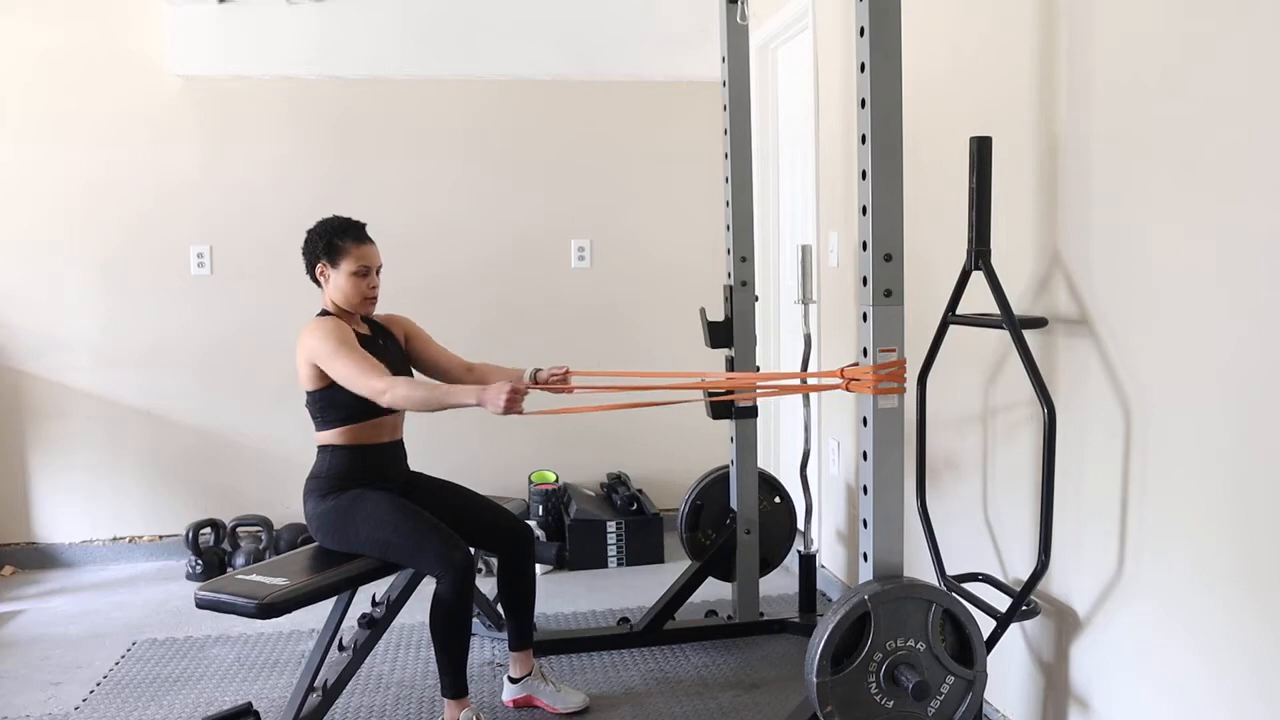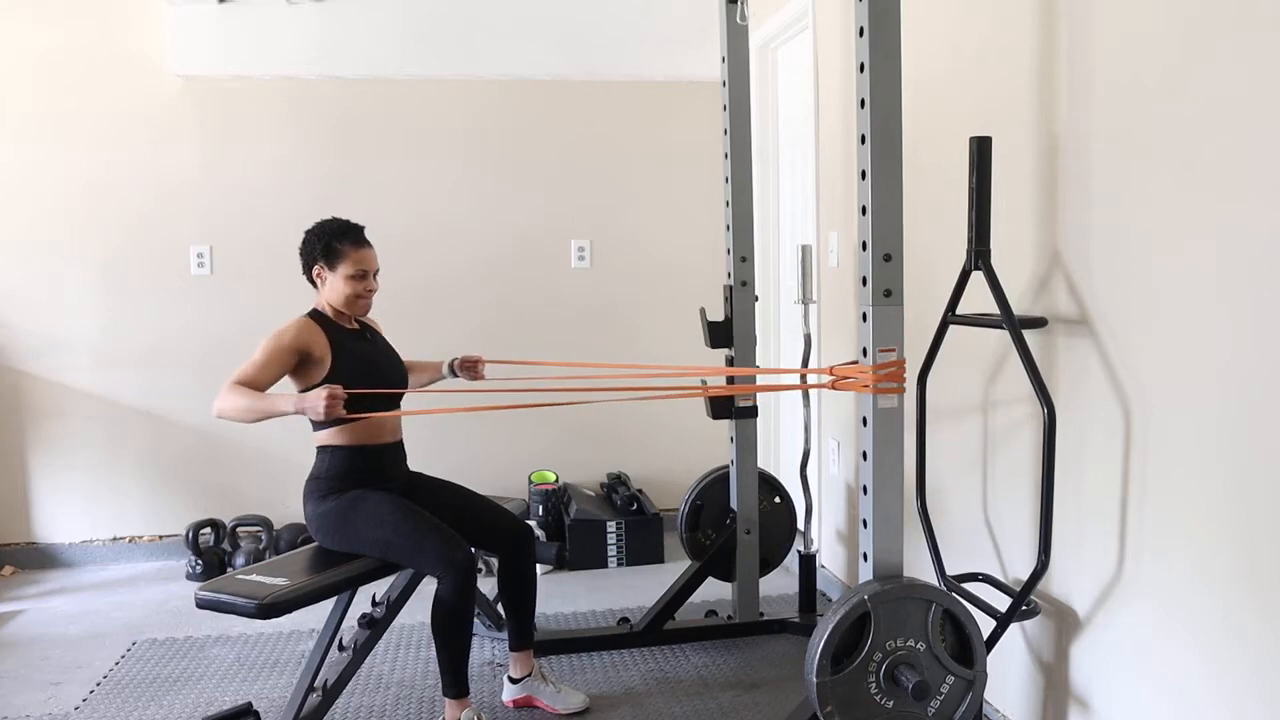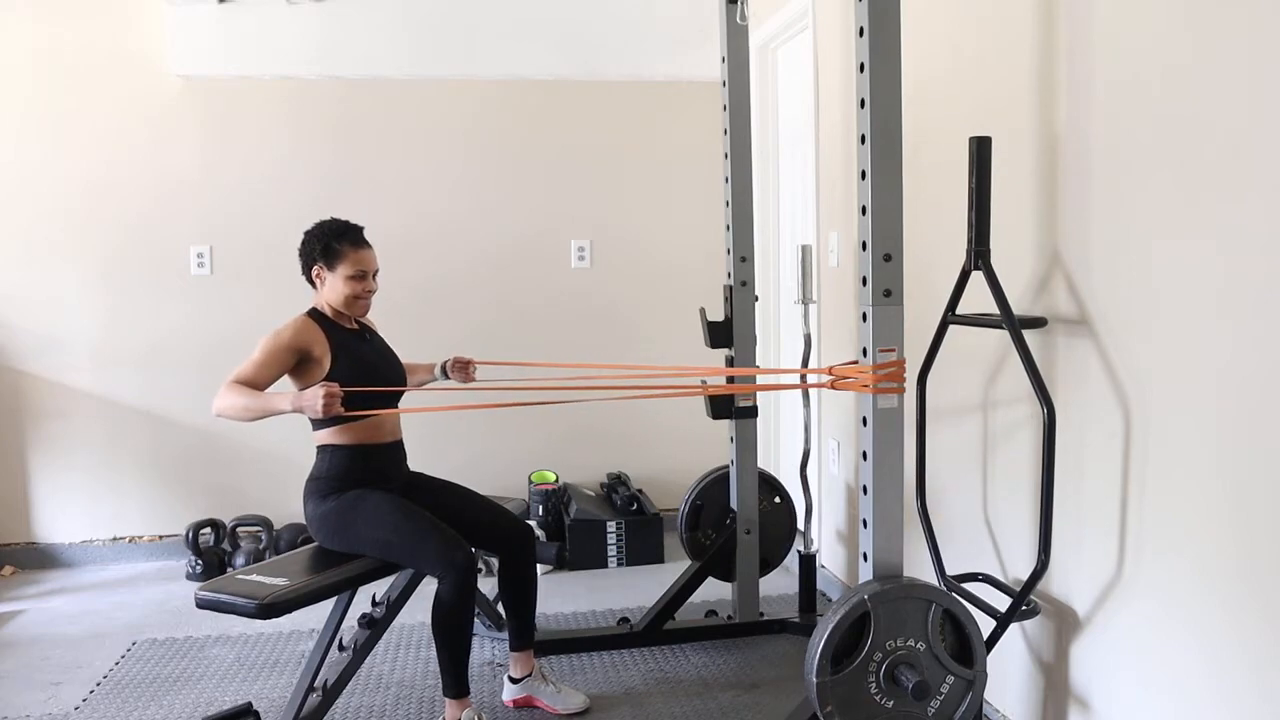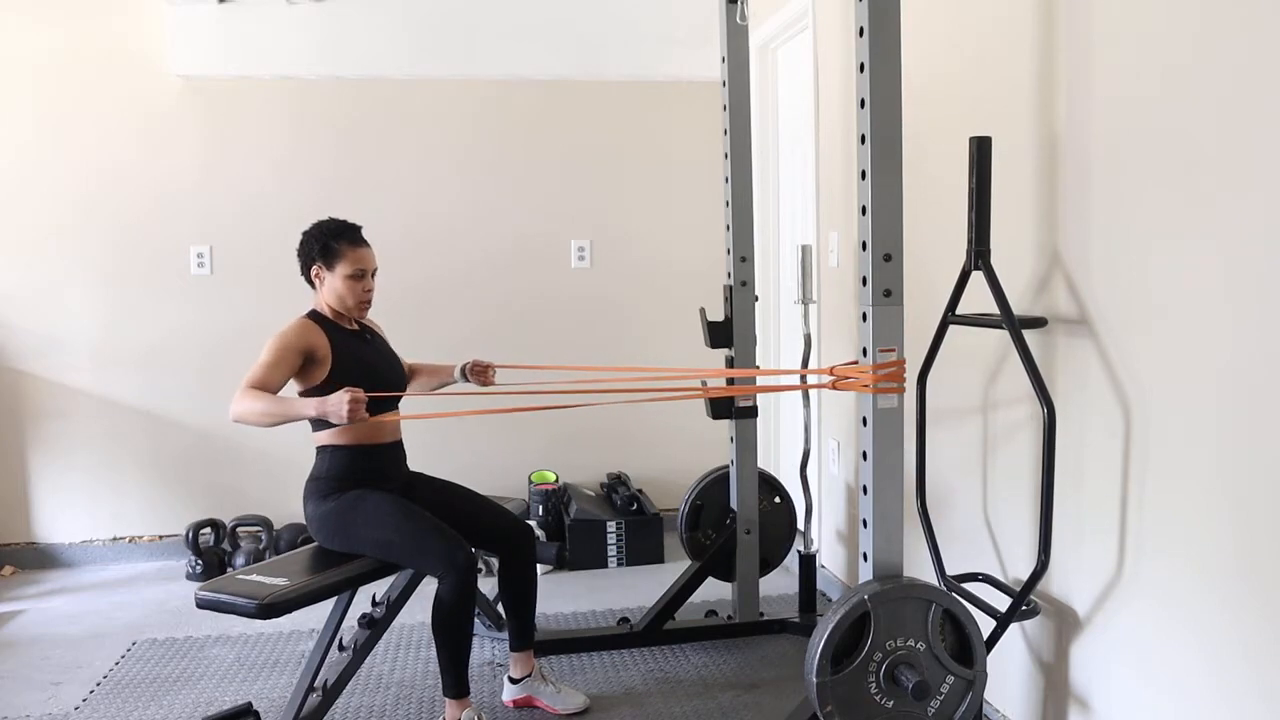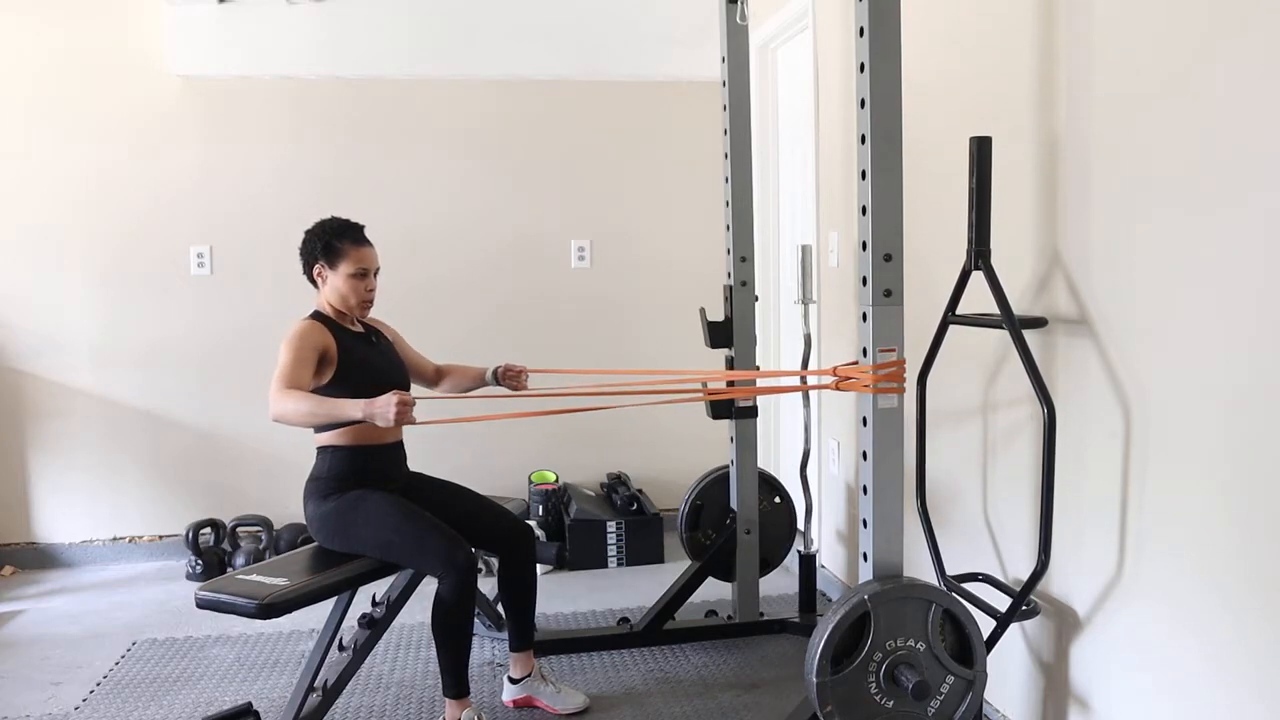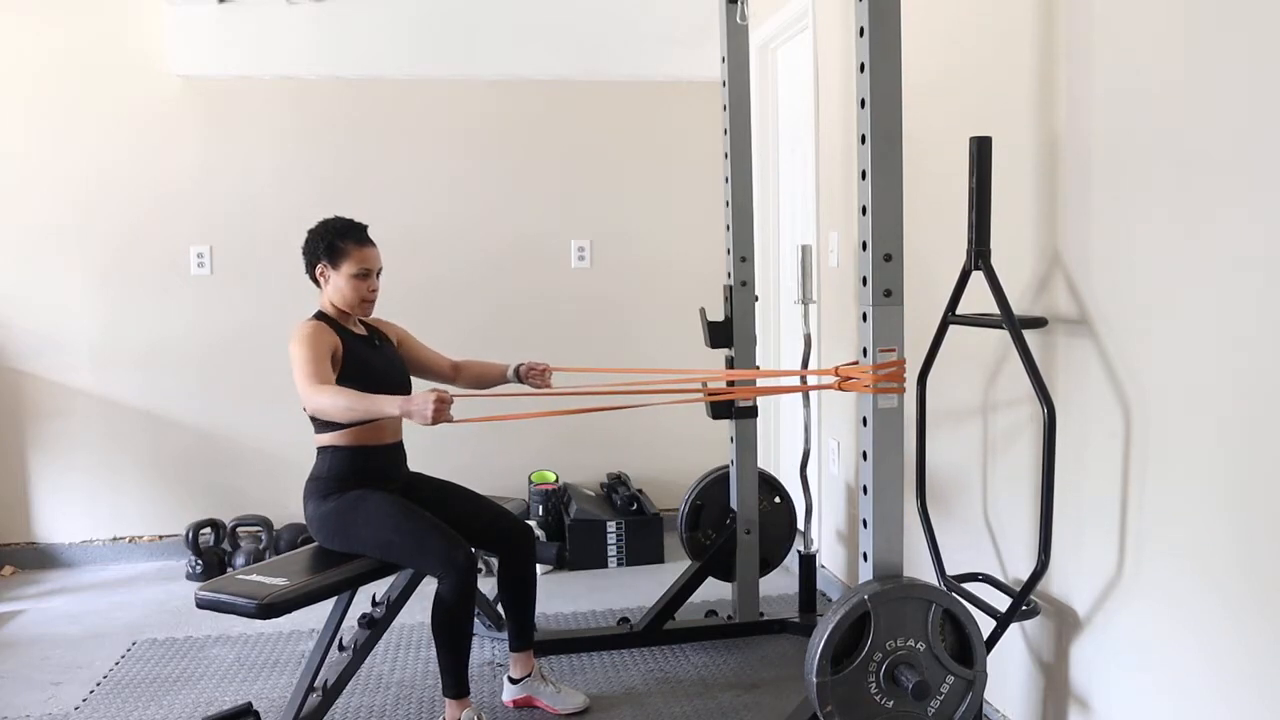
dt=0.5s
person 1, frame 1
left shoulder: (393, 328)
right shoulder: (321, 334)
left elbow: (463, 370)
right elbow: (388, 391)
left wrist: (532, 376)
right wrist: (480, 397)
left hip: (396, 479)
right hip: (341, 495)
left knee: (515, 535)
right knee: (453, 562)
left ankle: (522, 676)
person 1, frame 2
left shoulder: (368, 328)
right shoulder: (302, 335)
right elbow: (227, 401)
left wrist: (451, 369)
right wrist: (300, 403)
left hip: (396, 479)
right hip: (342, 494)
left knee: (515, 536)
right knee: (455, 562)
left ankle: (522, 677)
person 1, frame 3
left shoulder: (364, 328)
right shoulder: (301, 334)
right elbow: (226, 400)
left wrist: (442, 370)
right wrist: (297, 401)
left hip: (396, 479)
right hip: (341, 494)
left knee: (516, 535)
right knee: (456, 561)
left ankle: (522, 677)
person 1, frame 4
left shoulder: (367, 330)
right shoulder: (302, 335)
left elbow: (408, 376)
right elbow: (243, 405)
left wrist: (460, 372)
right wrist: (321, 405)
left hip: (396, 479)
right hip: (341, 494)
left knee: (516, 535)
right knee: (456, 561)
left ankle: (523, 676)
person 1, frame 5
left shoulder: (377, 331)
right shoulder: (310, 335)
left elbow: (436, 376)
right elbow: (281, 404)
left wrist: (492, 376)
right wrist: (366, 408)
left hip: (396, 479)
right hip: (342, 495)
left knee: (516, 535)
right knee: (456, 561)
left ankle: (522, 677)
person 1, frame 6
left shoulder: (383, 333)
right shoulder: (313, 335)
left elbow: (451, 370)
right elbow: (319, 399)
left wrist: (514, 372)
right wrist: (404, 406)
left hip: (396, 480)
right hip: (341, 496)
left knee: (516, 536)
right knee: (456, 562)
left ankle: (523, 677)
